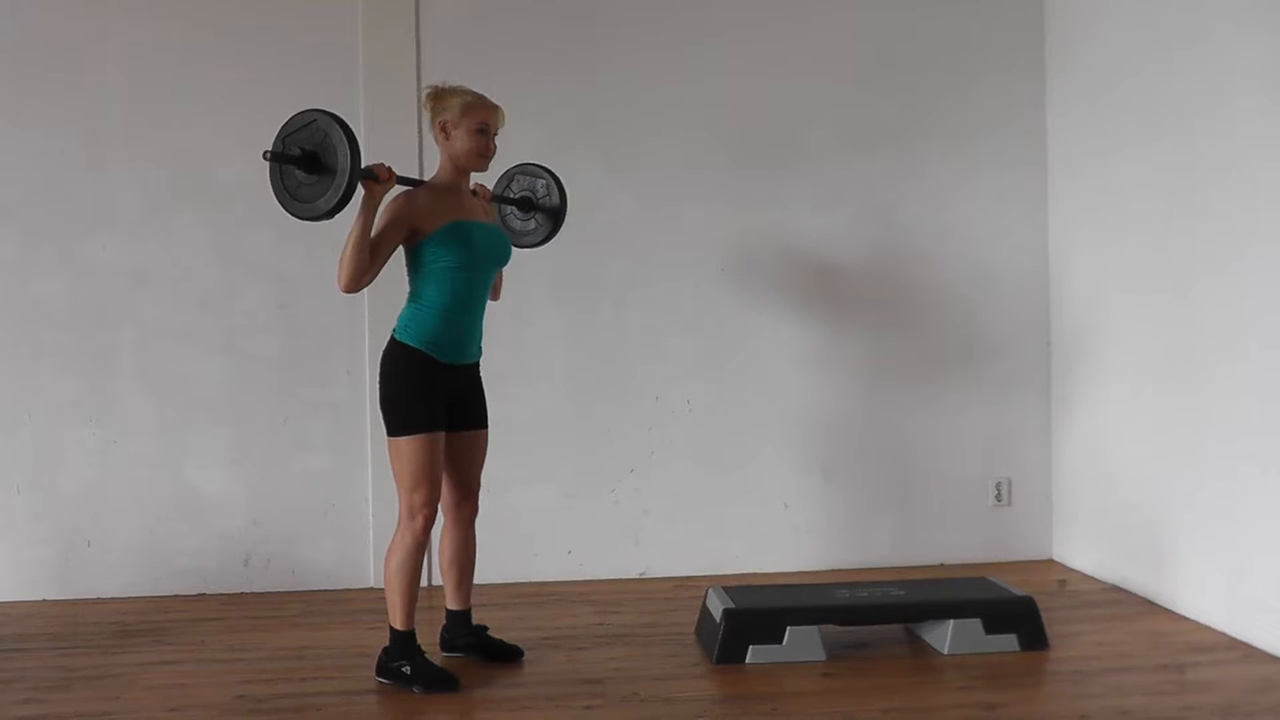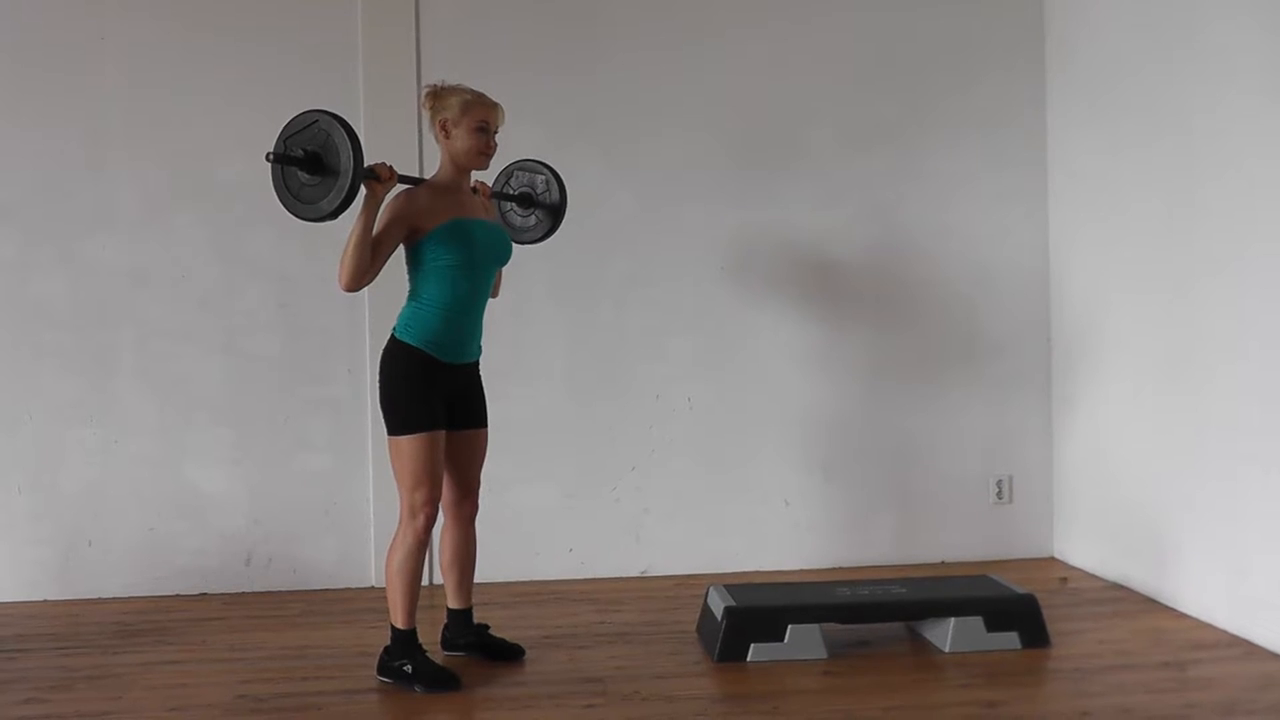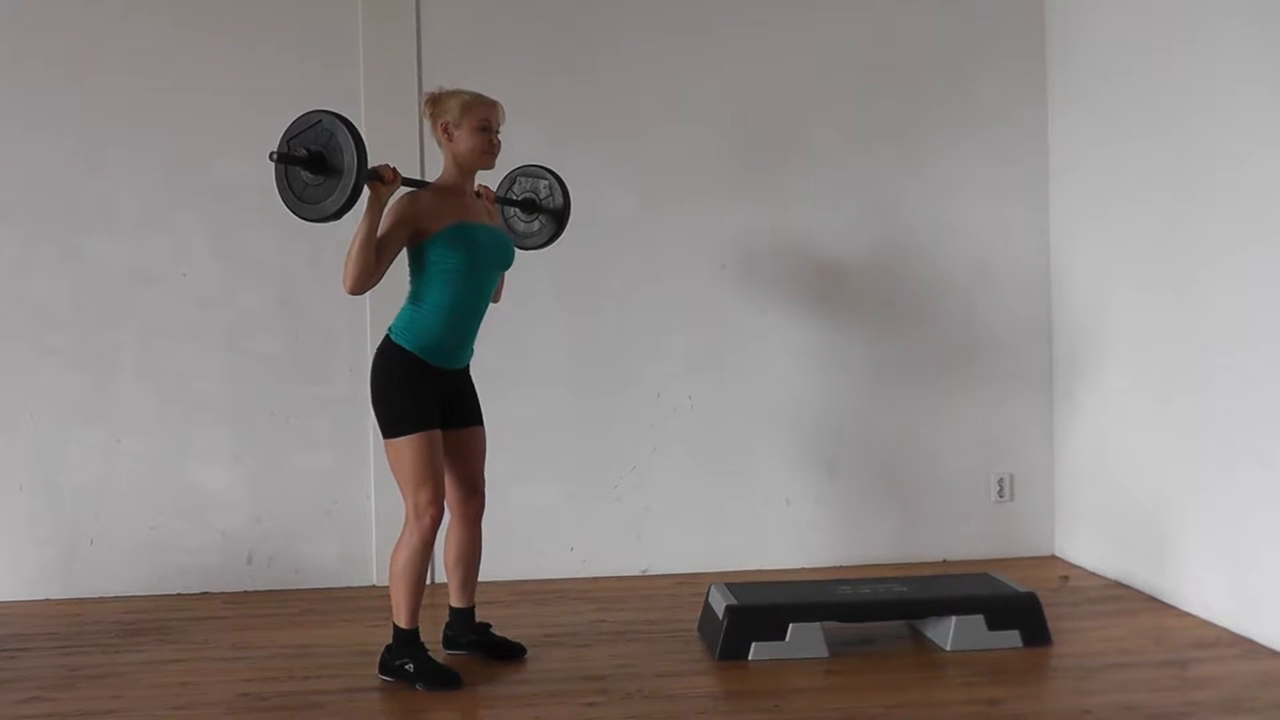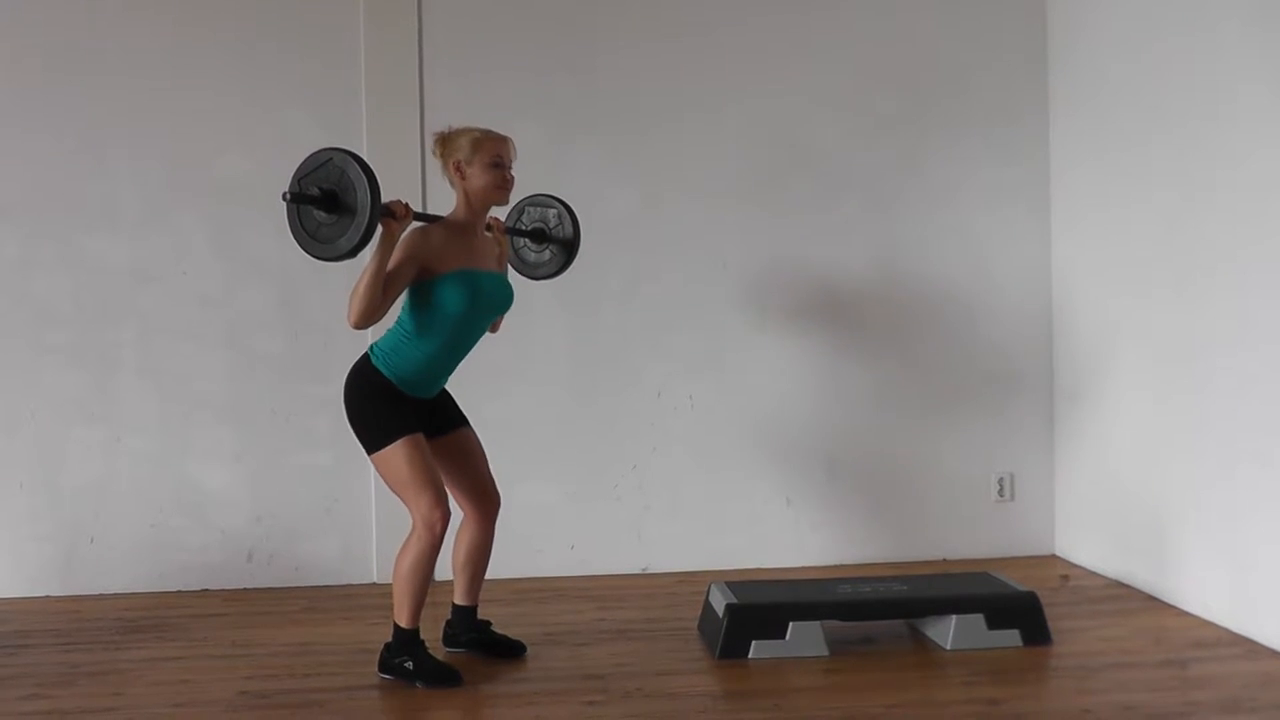
dt=0.4s
person 1, frame 1
left shoulder: (481, 206)
right shoulder: (413, 204)
right elbow: (351, 280)
right wrist: (370, 200)
left hip: (463, 369)
right hip: (415, 366)
left knee: (463, 505)
right knee: (420, 512)
left ankle: (460, 627)
right ankle: (398, 651)
person 1, frame 2
left shoulder: (480, 204)
right shoulder: (413, 202)
right elbow: (352, 279)
right wrist: (372, 200)
left hip: (463, 368)
right hip: (415, 366)
left knee: (463, 504)
right knee: (420, 512)
left ankle: (461, 626)
right ankle: (400, 651)
person 1, frame 3
left shoulder: (480, 207)
right shoulder: (418, 205)
left elbow: (492, 291)
right elbow: (356, 282)
right wrist: (376, 200)
left hip: (453, 373)
right hip: (405, 370)
left knee: (469, 503)
right knee: (426, 512)
left ankle: (463, 626)
right ankle: (401, 651)
person 1, frame 4
left shoulder: (484, 242)
right shoulder: (427, 241)
left elbow: (491, 322)
right elbow: (360, 316)
right wrist: (387, 238)
left hip: (426, 393)
right hip: (378, 392)
left knee: (484, 504)
right knee: (432, 515)
left ankle: (464, 624)
right ankle: (401, 650)
